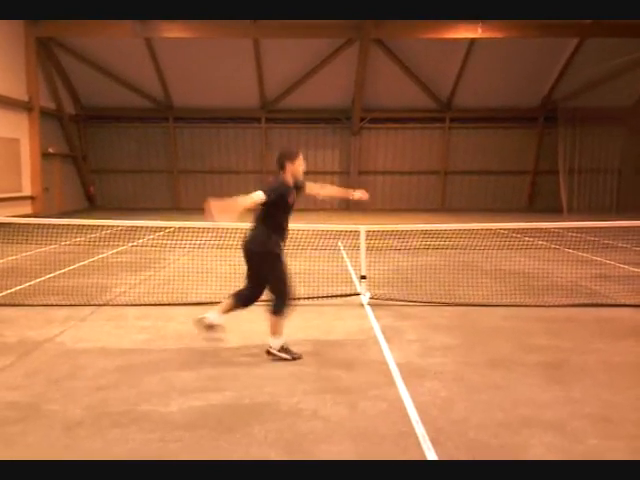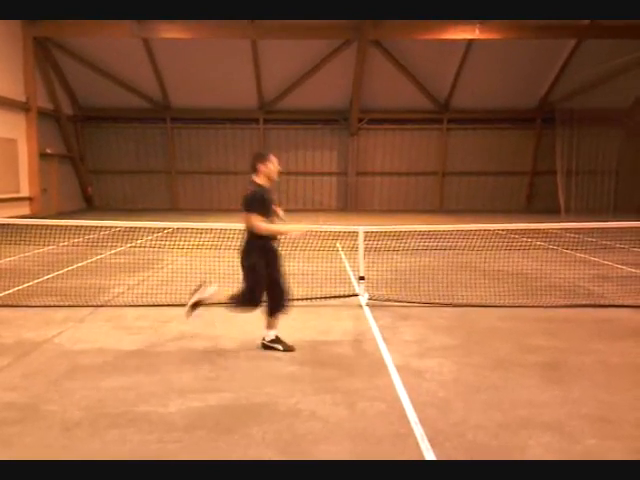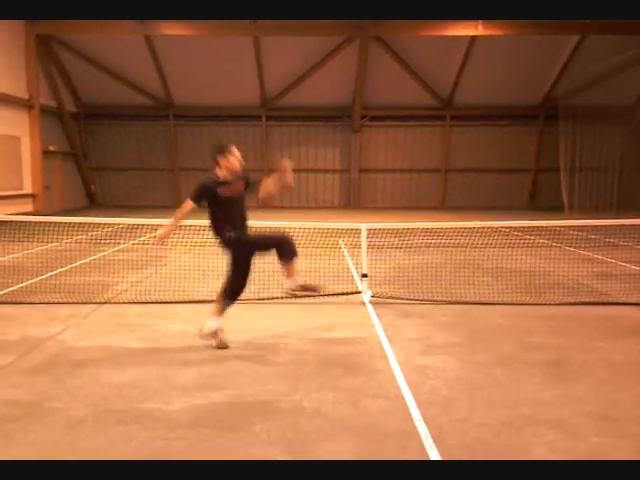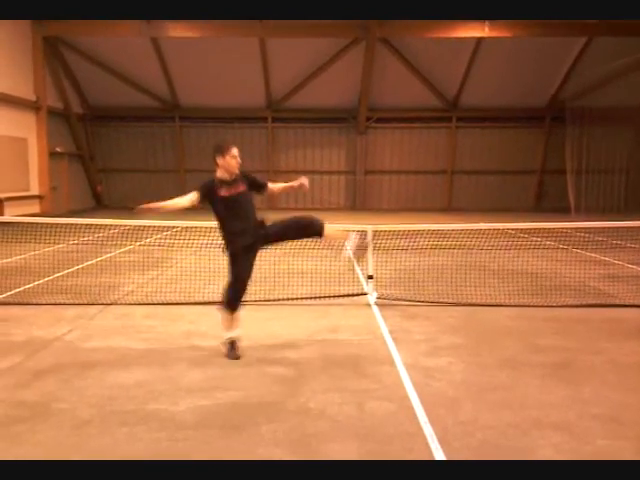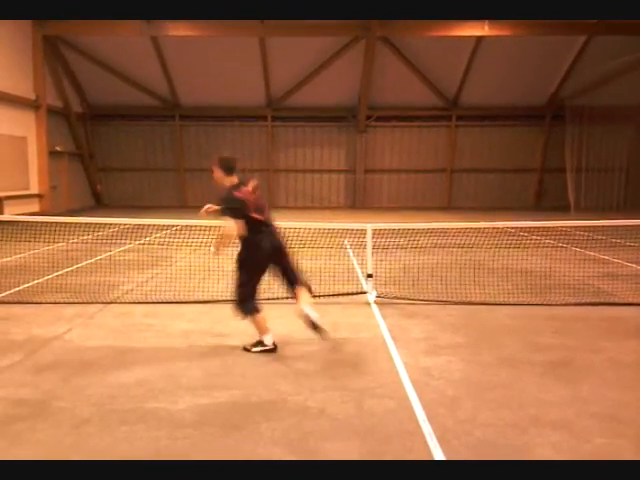
dt=0.4s
person 1, frame 1
left shoulder: (294, 185)
right shoulder: (279, 188)
left elbow: (320, 190)
right elbow: (252, 199)
left wrist: (350, 194)
right wrist: (227, 208)
left hip: (256, 245)
right hip: (262, 246)
left knee: (252, 291)
right knee: (282, 295)
left ankle: (212, 318)
right ankle: (276, 345)
person 1, frame 2
left shoulder: (262, 190)
right shoulder: (255, 192)
right elbow: (256, 225)
left wrist: (274, 210)
right wrist: (288, 230)
left hip: (267, 250)
right hip: (257, 252)
left knee: (278, 295)
right knee: (252, 298)
left ankle: (270, 337)
right ankle: (206, 293)
person 1, frame 3
left shoulder: (241, 180)
right shoulder: (208, 186)
left elbow: (263, 191)
right elbow: (186, 208)
left wrist: (280, 174)
right wrist: (168, 228)
left hip: (240, 238)
right hip: (232, 239)
left knee: (235, 285)
right knee: (283, 241)
left ankle: (212, 326)
right ankle: (294, 284)
person 1, frame 4
left shoulder: (245, 178)
right shoulder: (209, 186)
left elbow: (273, 188)
right elbow: (188, 200)
left wrist: (294, 185)
right wrist: (159, 205)
left hip: (259, 231)
right hip: (238, 243)
left knee: (304, 223)
right knee: (236, 288)
left ankle: (347, 241)
right ankle: (230, 337)
person 1, frame 5
left shoulder: (231, 197)
right shoulder: (249, 187)
left elbow: (235, 230)
left wrist: (220, 243)
right wrist: (218, 208)
left hip: (254, 248)
right hip: (272, 241)
left knee: (245, 297)
right knee: (294, 280)
left ankle: (267, 340)
right ankle: (308, 311)
